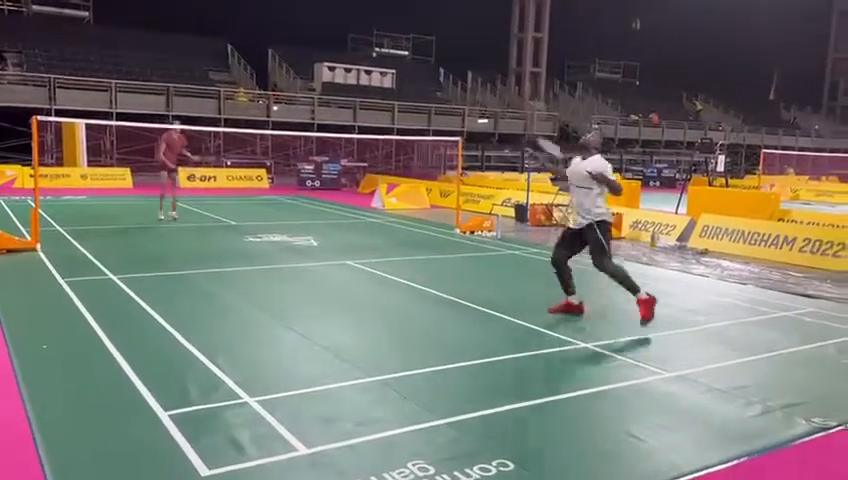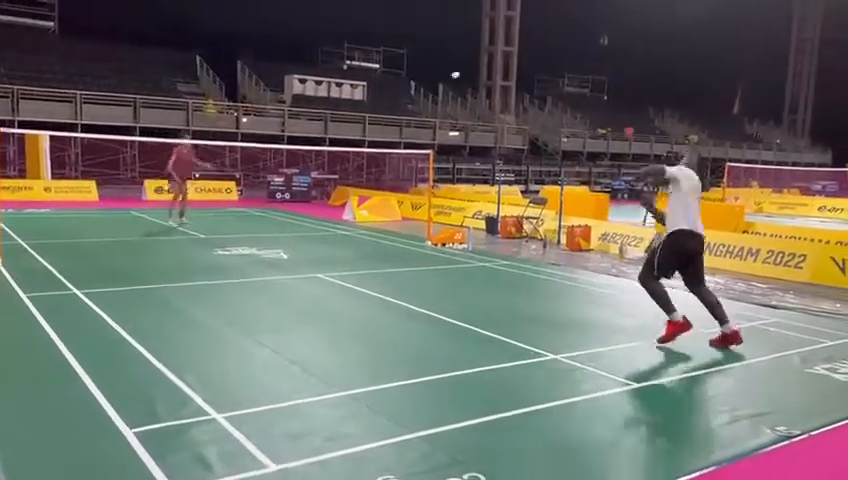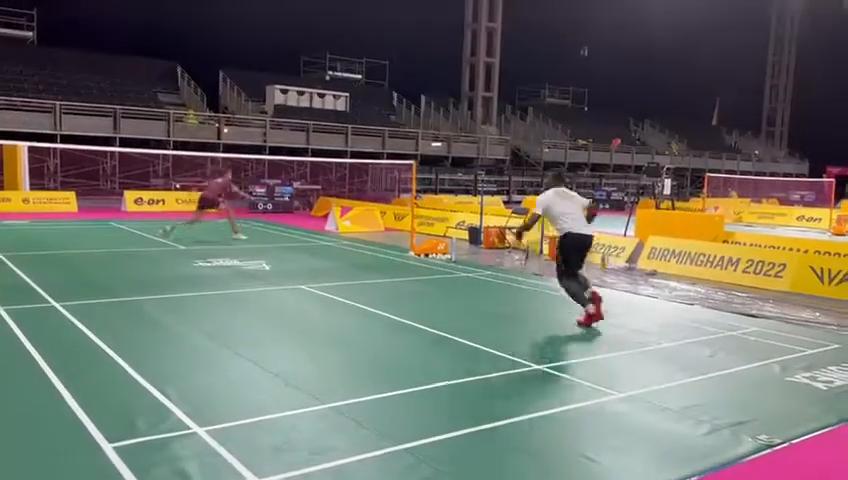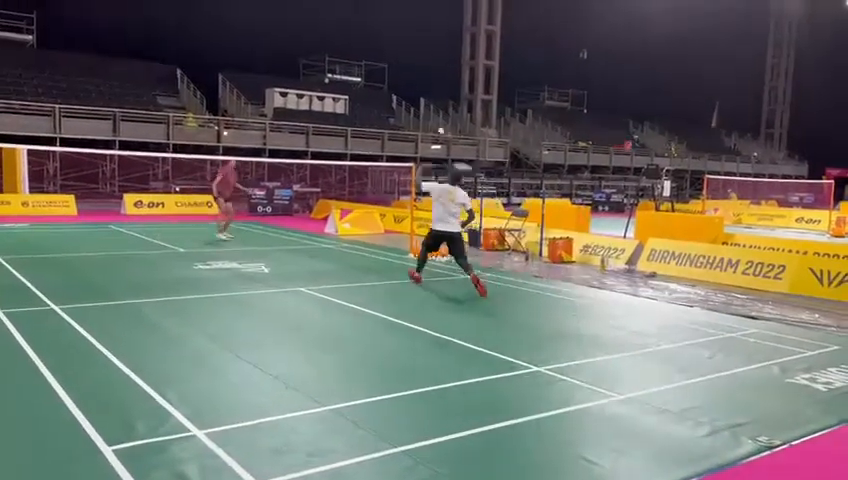
dt=0.7s
person 1, frame 1
left shoulder: (599, 164)
right shoulder: (576, 161)
left elbow: (617, 191)
right elbow: (567, 175)
left wrist: (603, 179)
right wrist: (550, 168)
left hip: (597, 221)
right hip: (578, 222)
left knee: (602, 264)
right knee: (557, 258)
left ankle: (643, 299)
right ankle: (572, 302)
person 1, frame 2
left shoulder: (684, 173)
right shoulder: (691, 181)
left elbow: (655, 171)
left wrist: (639, 176)
right wrist: (653, 209)
left hip: (682, 234)
right hip: (694, 236)
left knee: (647, 277)
right knee: (698, 288)
left ankle: (676, 320)
right ankle: (730, 331)
person 1, frame 3
left shoulder: (545, 197)
right shoulder: (573, 195)
left elbow: (530, 223)
right elbow: (593, 210)
left wrist: (518, 232)
left hip: (570, 236)
right hip: (587, 236)
left knee: (565, 277)
right knee: (573, 273)
left ankle: (591, 310)
right ankle: (591, 294)
person 1, frame 4
left shoulder: (435, 187)
right shoulder: (463, 195)
left elbow: (419, 185)
right elbow: (472, 216)
right wrist: (462, 225)
left hip: (437, 230)
right hip: (455, 232)
left knee: (424, 249)
right knee: (461, 259)
left ankle: (417, 274)
right ankle: (473, 276)
